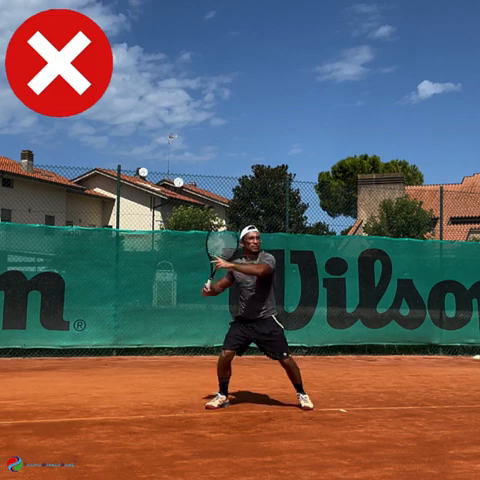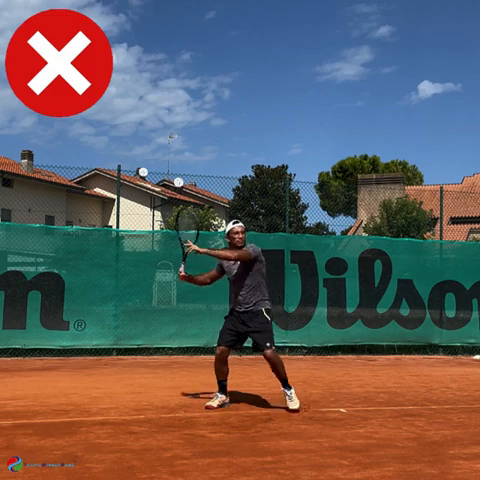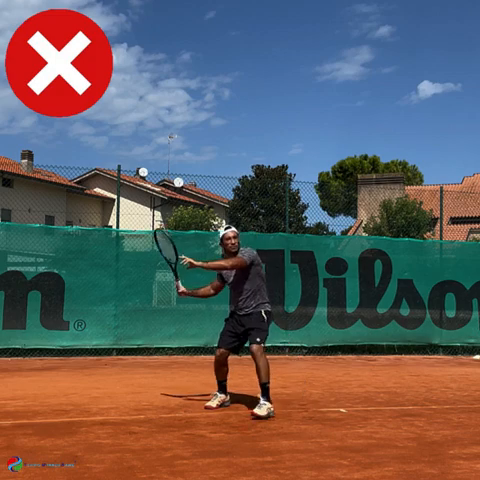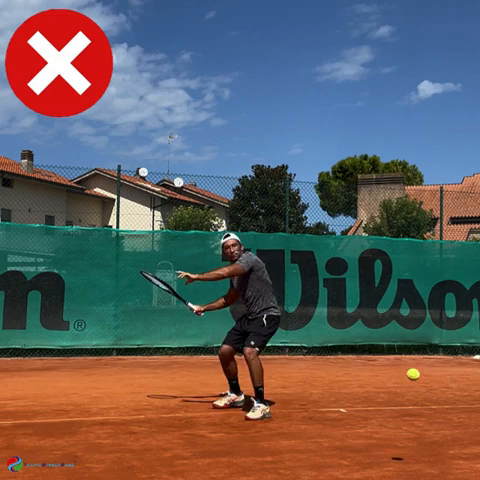
dt=0.2s
person 1, frame 1
left shoulder: (268, 259)
right shoulder: (236, 265)
left elbow: (258, 271)
right elbow: (220, 286)
left wrist: (230, 265)
right wrist: (209, 290)
left hip: (266, 319)
right hip: (242, 320)
left knee: (286, 360)
right knee: (225, 356)
left ankle: (301, 394)
right ankle: (222, 395)
person 1, frame 2
left shoulder: (253, 250)
right shoulder: (224, 260)
left elbow: (234, 256)
right elbow: (208, 279)
left wrist: (202, 250)
right wrist: (187, 277)
left hip: (258, 312)
right hip: (235, 314)
left knee: (269, 353)
right knee: (220, 353)
left ankle: (288, 390)
right ankle: (222, 394)
person 1, frame 3
left shoulder: (249, 254)
right shoulder: (223, 266)
left elbow: (229, 264)
right elbow: (213, 289)
left wrist: (198, 264)
right wrist: (188, 292)
left hip: (258, 312)
right hip: (237, 315)
left knee: (256, 349)
right knee: (220, 355)
left ankle: (266, 402)
right ankle: (222, 394)
person 1, frame 4
left shoulder: (249, 259)
right shoulder: (233, 272)
left elbow: (223, 273)
right elbow: (230, 298)
left wrist: (196, 277)
right wrist: (204, 308)
left hip: (267, 316)
right hip: (249, 317)
left knee: (250, 352)
right knee: (224, 351)
left ankle: (261, 404)
right ankle: (235, 394)
